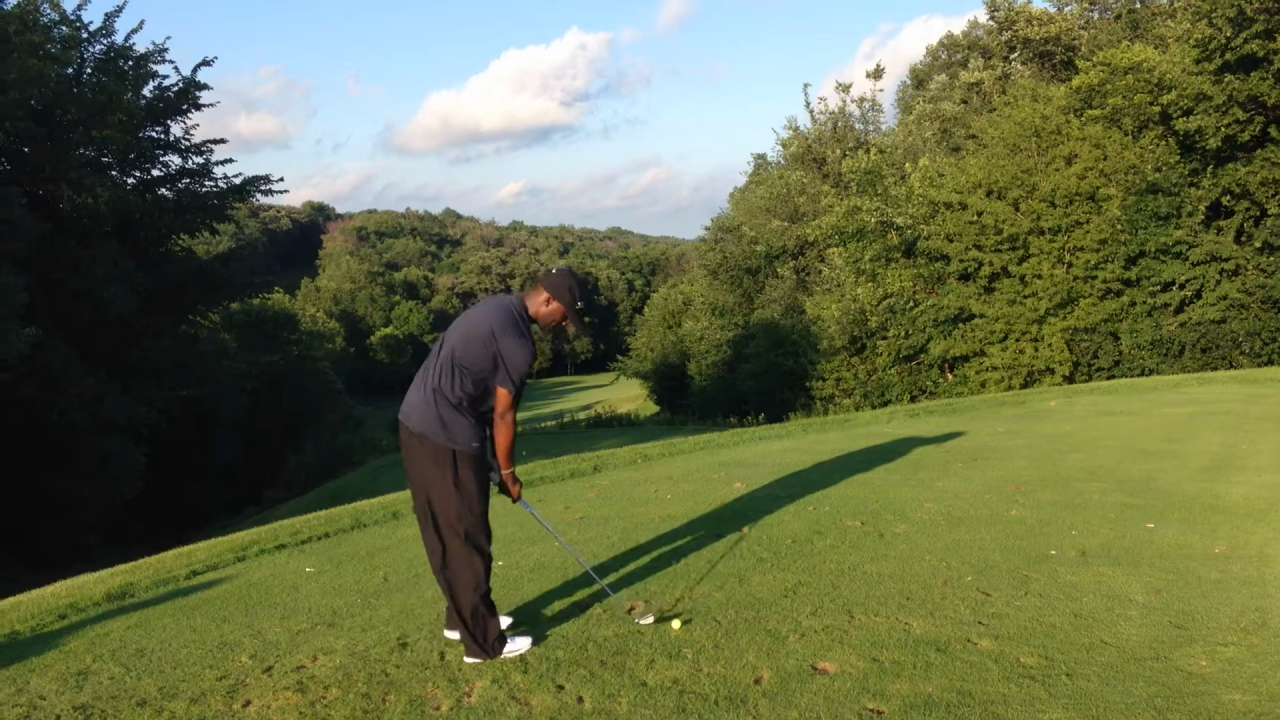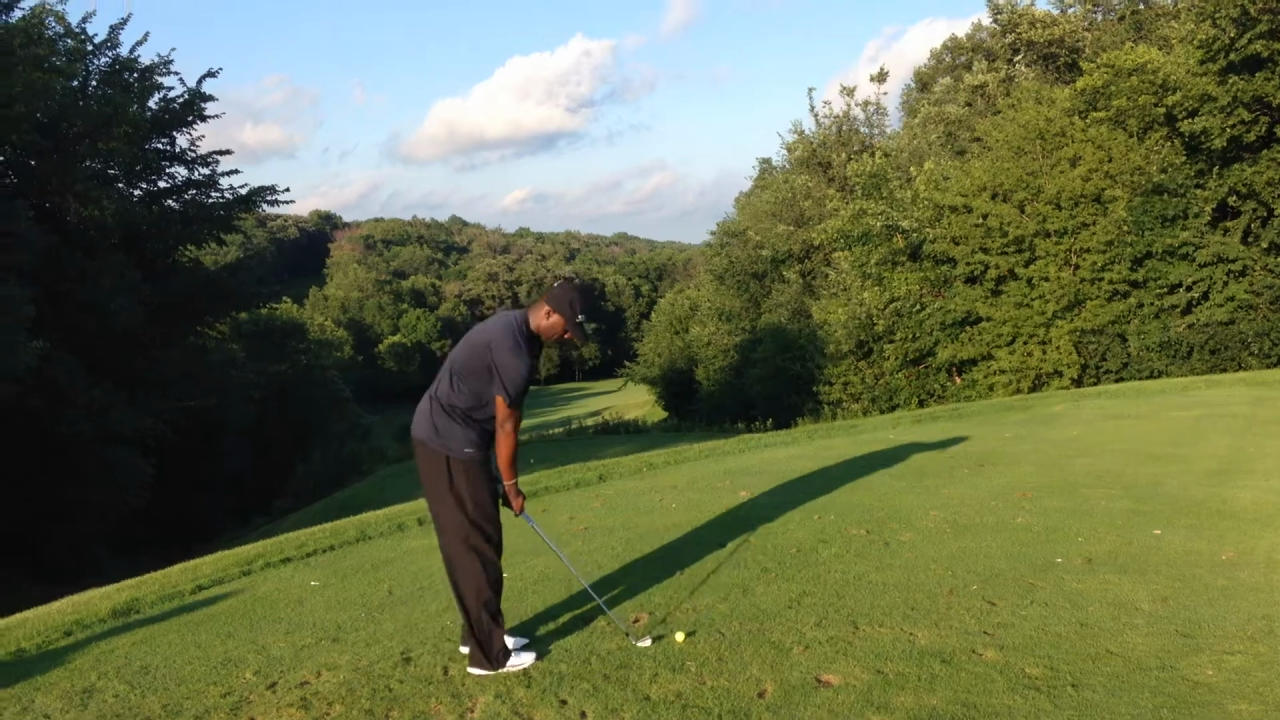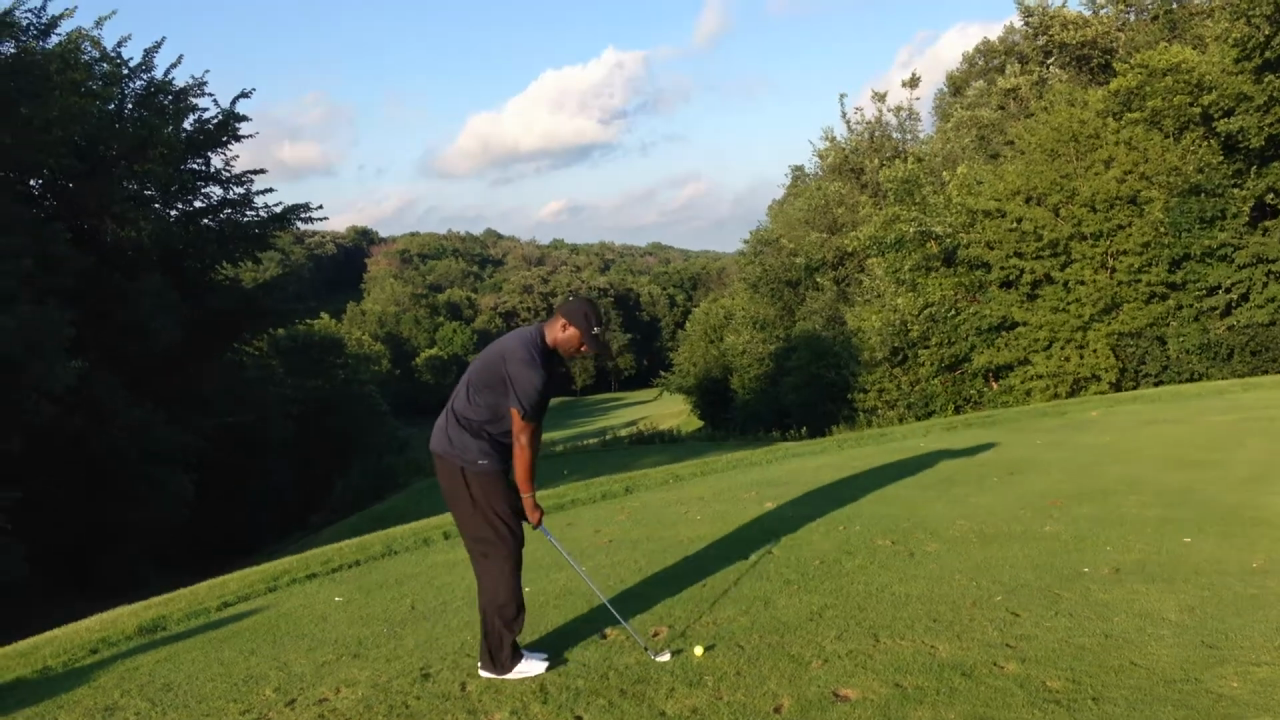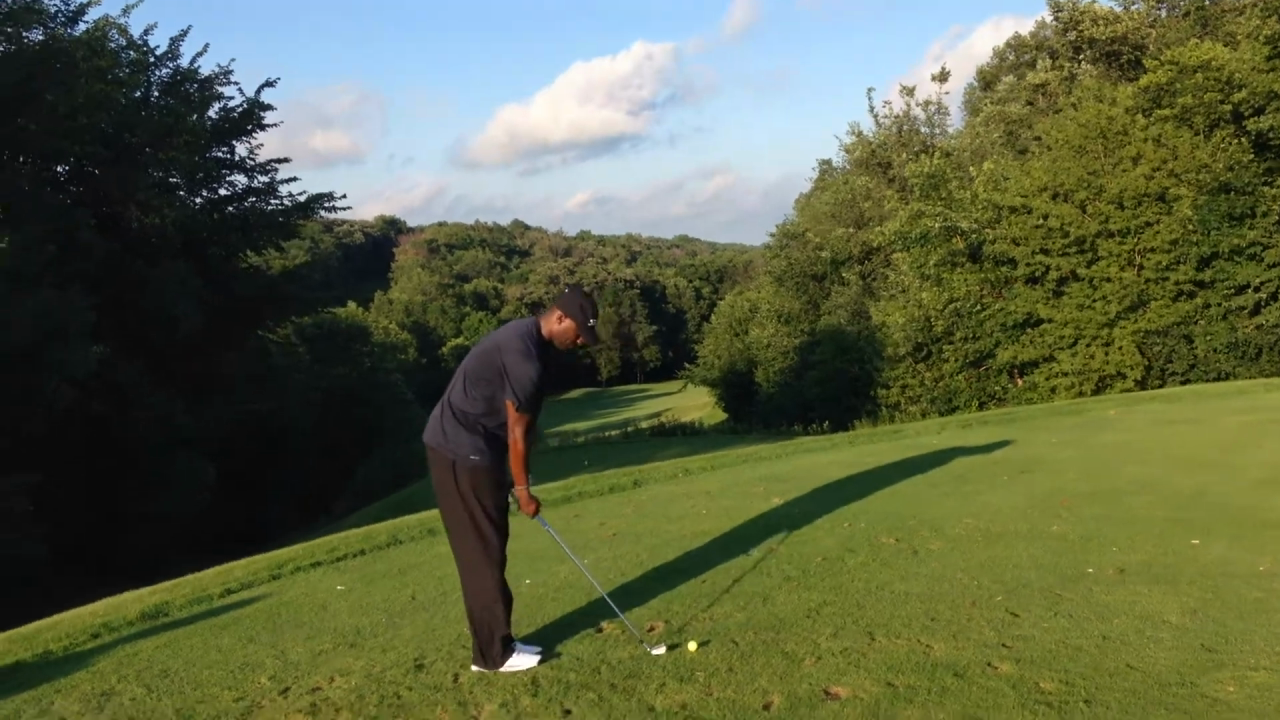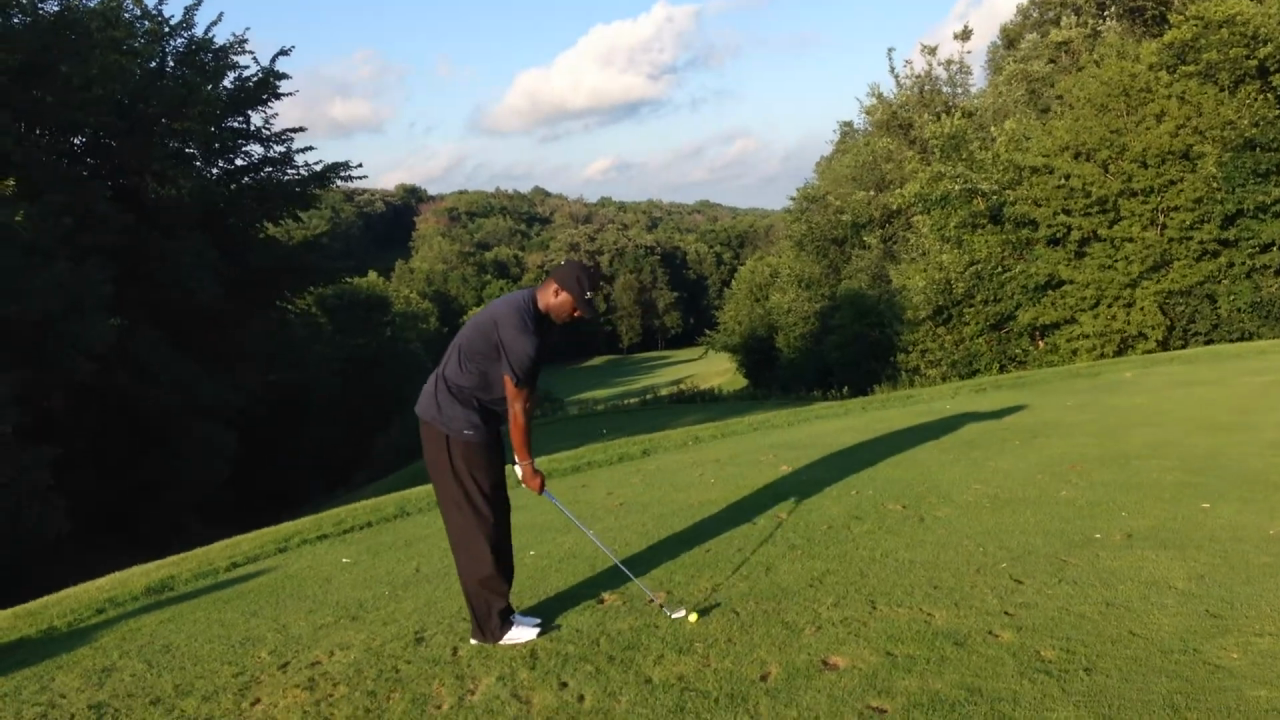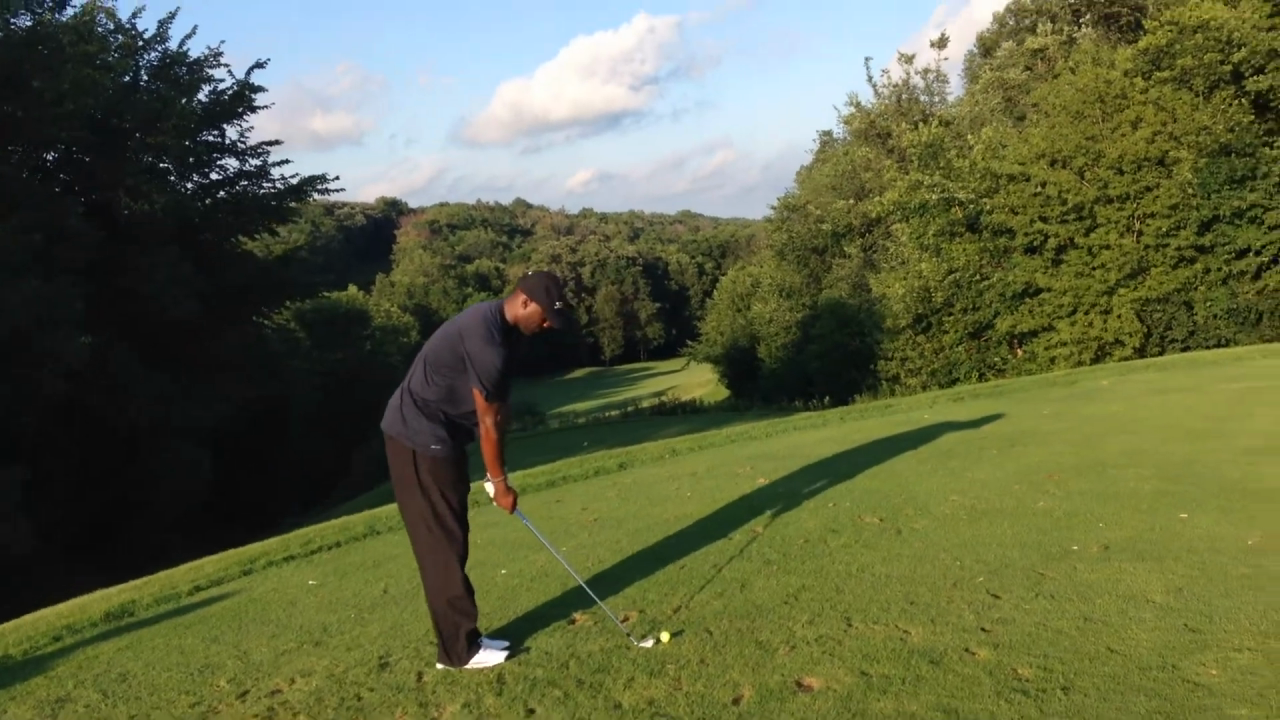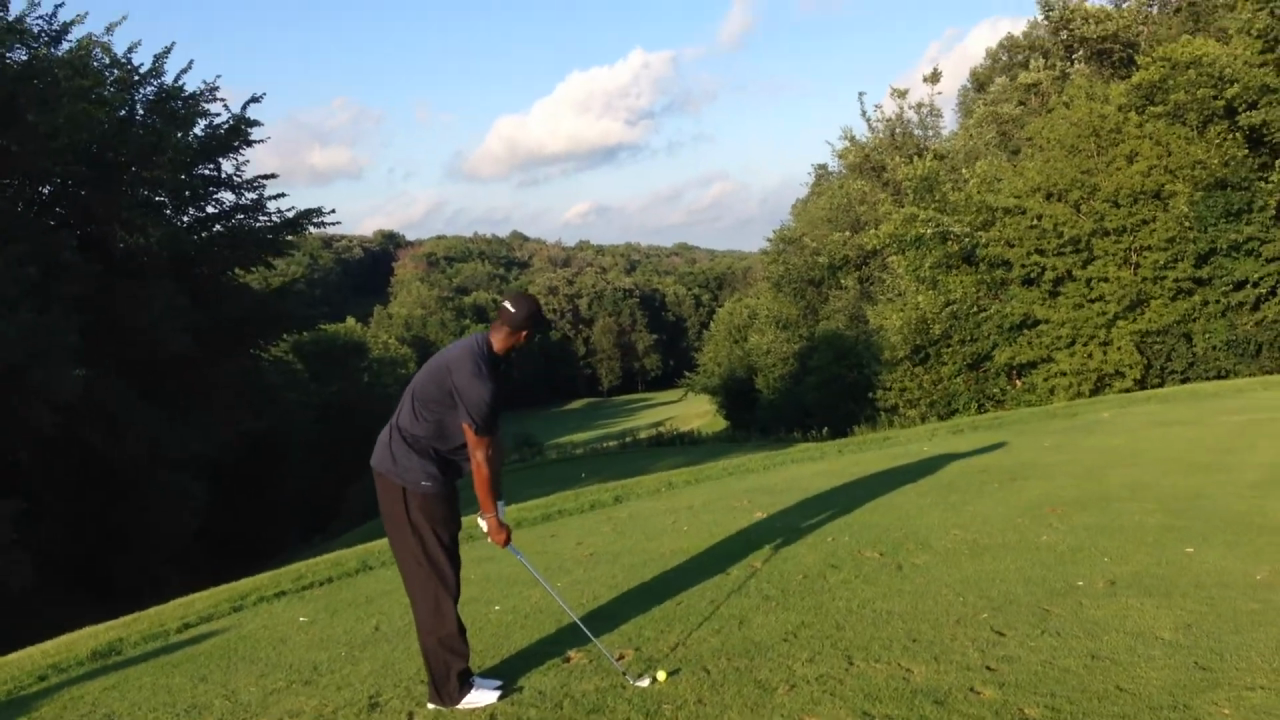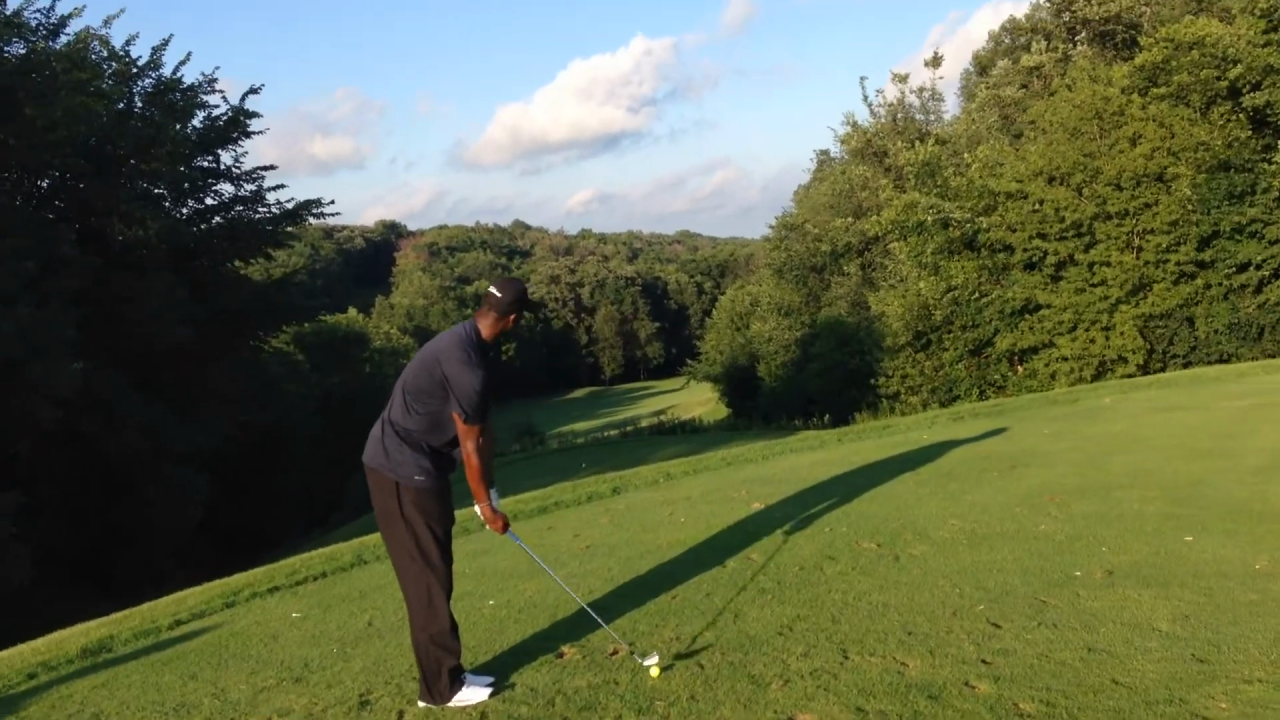
dt=0.3s
person 1, frame 1
left shoulder: (498, 306)
right shoulder: (517, 341)
right elbow: (503, 415)
left wrist: (494, 459)
right wrist: (508, 473)
left hip: (417, 422)
right hip: (446, 437)
left knee: (447, 534)
right knee: (466, 541)
left ankle: (462, 618)
right ankle: (484, 642)
person 1, frame 2
left shoulder: (514, 326)
right shoulder: (514, 350)
left elbow: (503, 415)
right elbow: (505, 425)
left wrist: (501, 476)
right wrist: (510, 485)
left hip: (444, 436)
right hip: (450, 444)
left knee: (477, 540)
right knee: (474, 546)
left ankle: (479, 633)
right ankle: (488, 654)
person 1, frame 3
left shoulder: (537, 348)
right shoulder: (528, 364)
left elbow: (530, 431)
right elbow: (522, 439)
left wrist: (526, 487)
right wrist: (528, 497)
left hip: (480, 453)
right hip: (466, 456)
left knee: (501, 551)
right knee: (500, 553)
left ankle: (502, 647)
right ankle: (500, 659)
person 1, frame 4
left shoulder: (528, 337)
right shoulder: (524, 355)
left elbow: (522, 424)
right elbow: (517, 431)
left wrist: (518, 479)
right wrist: (523, 489)
left hip: (474, 447)
right hip: (461, 451)
left knee: (491, 548)
right knee: (482, 552)
left ankle: (498, 641)
right ankle: (492, 653)
person 1, frame 5
left shoulder: (524, 309)
right shoulder: (520, 329)
left elbow: (522, 398)
right elbow: (517, 407)
left wrist: (523, 456)
right wrist: (527, 465)
left hip: (469, 420)
right hip: (453, 423)
left knee: (494, 519)
right knee: (475, 526)
left ankle: (497, 611)
right ankle: (491, 625)
person 1, frame 6
left shoulder: (493, 321)
right shoulder: (487, 339)
left elbow: (498, 409)
right elbow: (488, 420)
left wrist: (498, 472)
right wrist: (499, 482)
left hip: (437, 435)
right hip: (419, 439)
left knee: (450, 540)
right knee: (442, 544)
left ankle: (464, 636)
right ankle: (458, 649)
person 1, frame 7
left shoulder: (477, 354)
right shoulder: (474, 374)
left elbow: (489, 444)
right elbow: (479, 455)
left wrist: (496, 503)
right wrist: (492, 518)
left hip: (422, 471)
right hip: (410, 475)
left knee: (441, 579)
right knee: (434, 582)
left ankle: (455, 675)
right ankle: (450, 689)
person 1, frame 8
left shoulder: (467, 343)
right shoulder: (465, 362)
left elbow: (481, 430)
right elbow: (471, 444)
left wrist: (488, 494)
right wrist: (487, 506)
left hip: (414, 464)
right hip: (402, 470)
left knee: (435, 574)
right knee: (428, 578)
left ankle: (447, 673)
right ankle: (441, 686)
